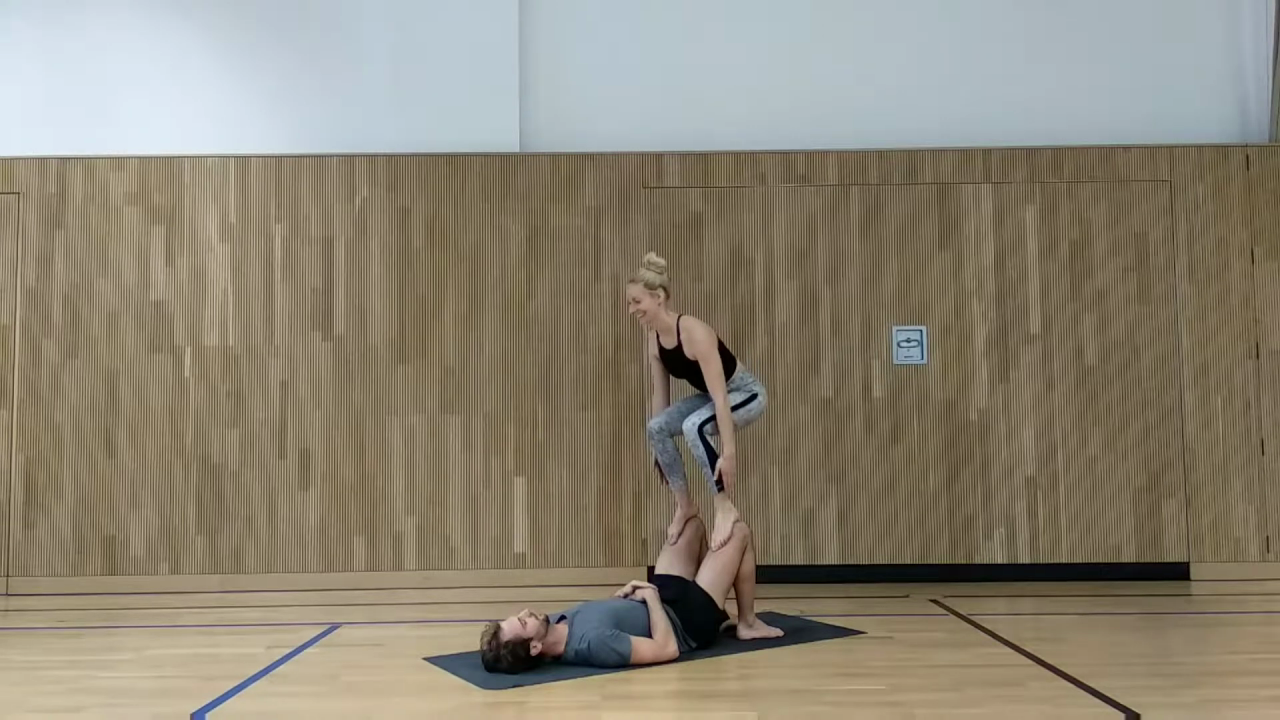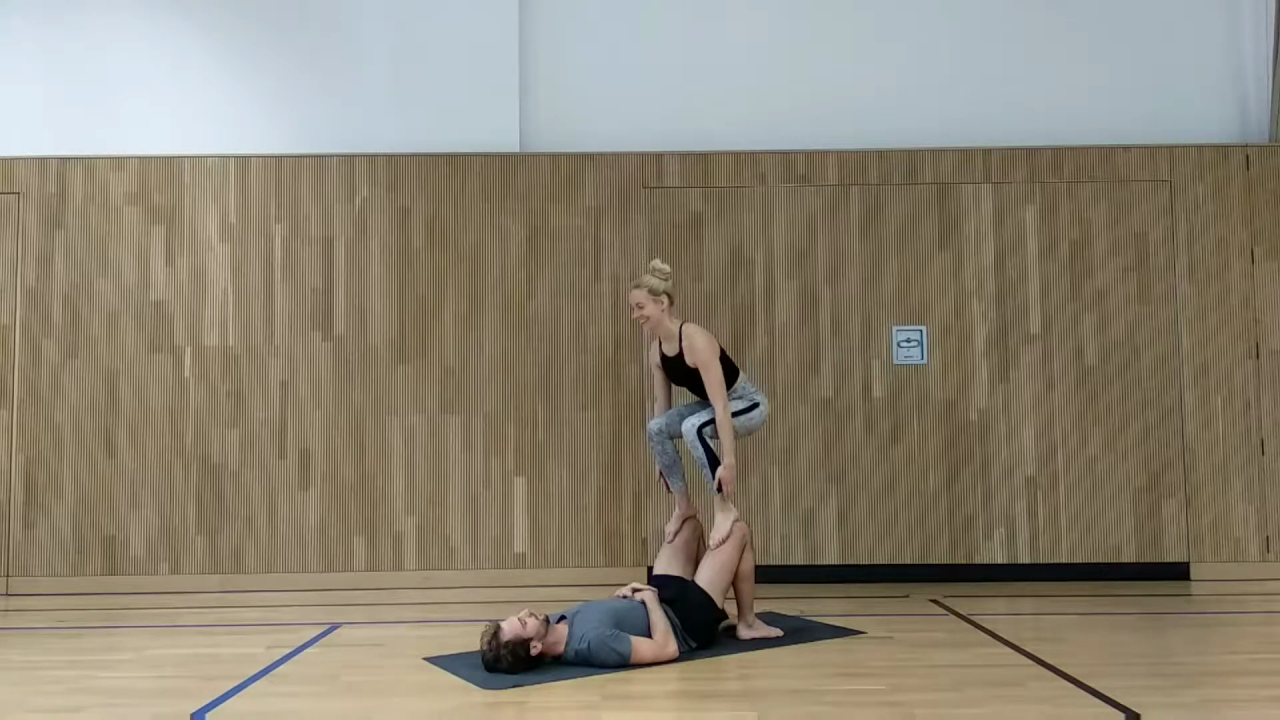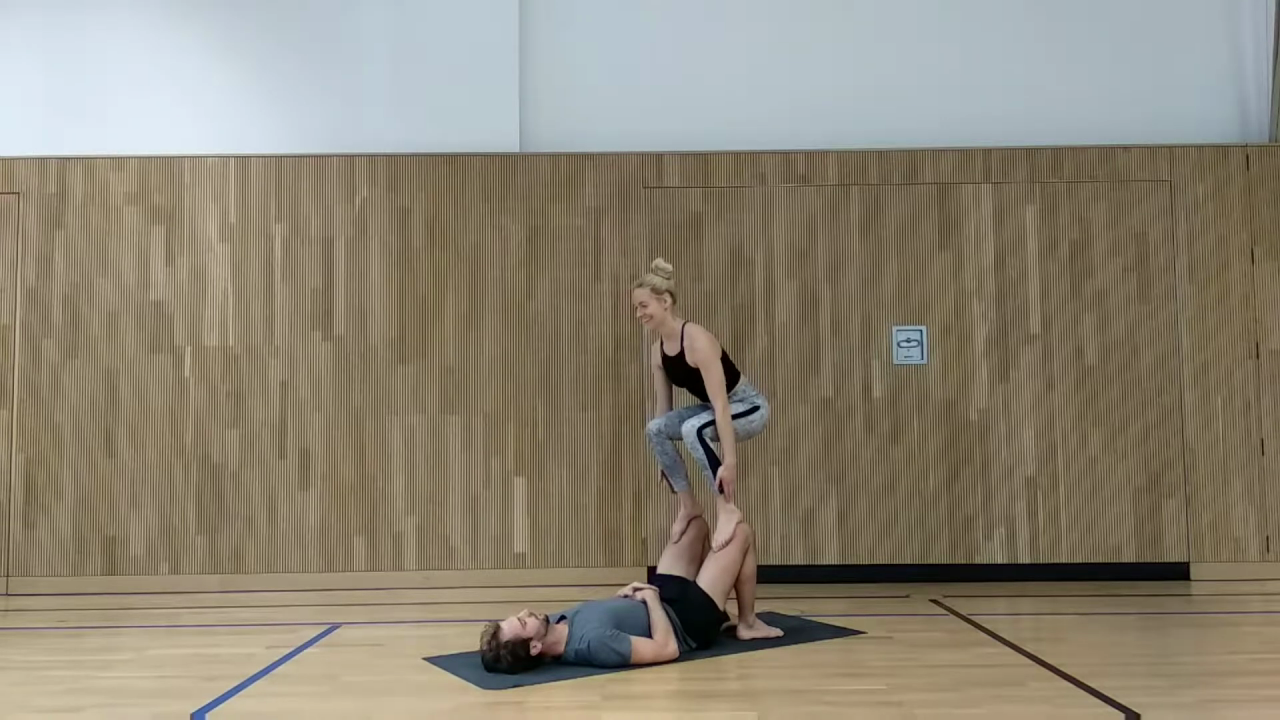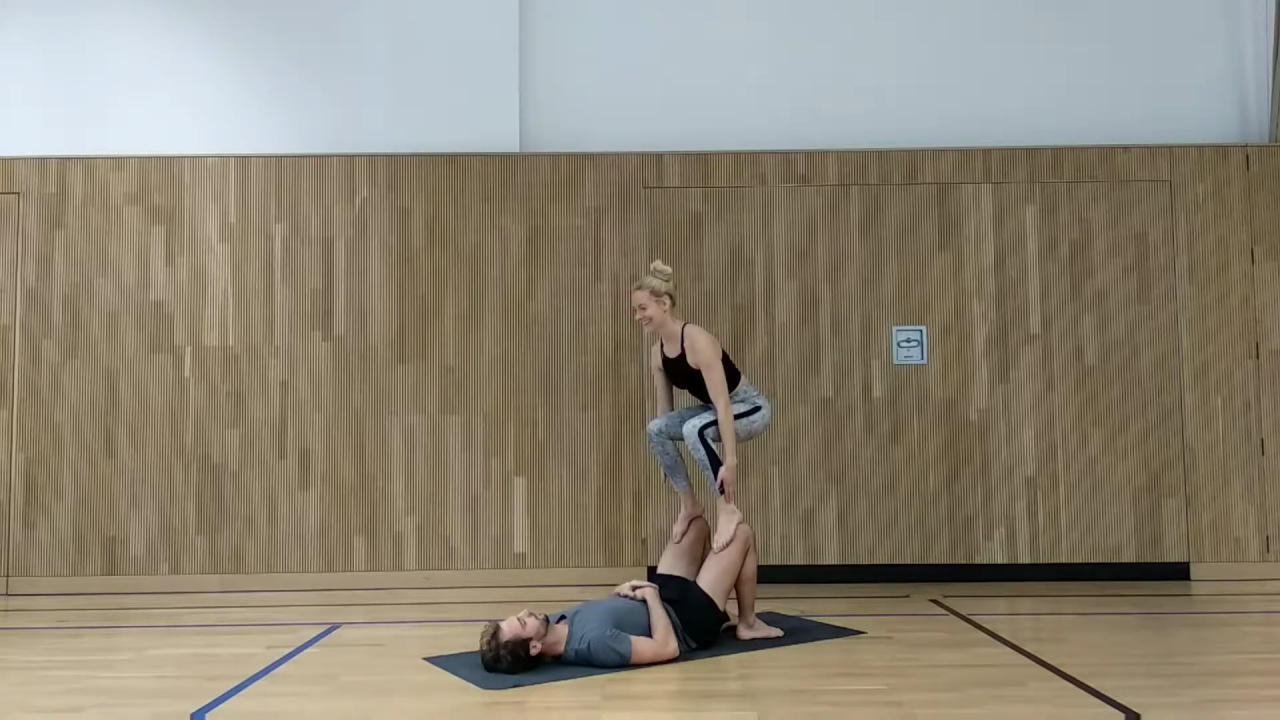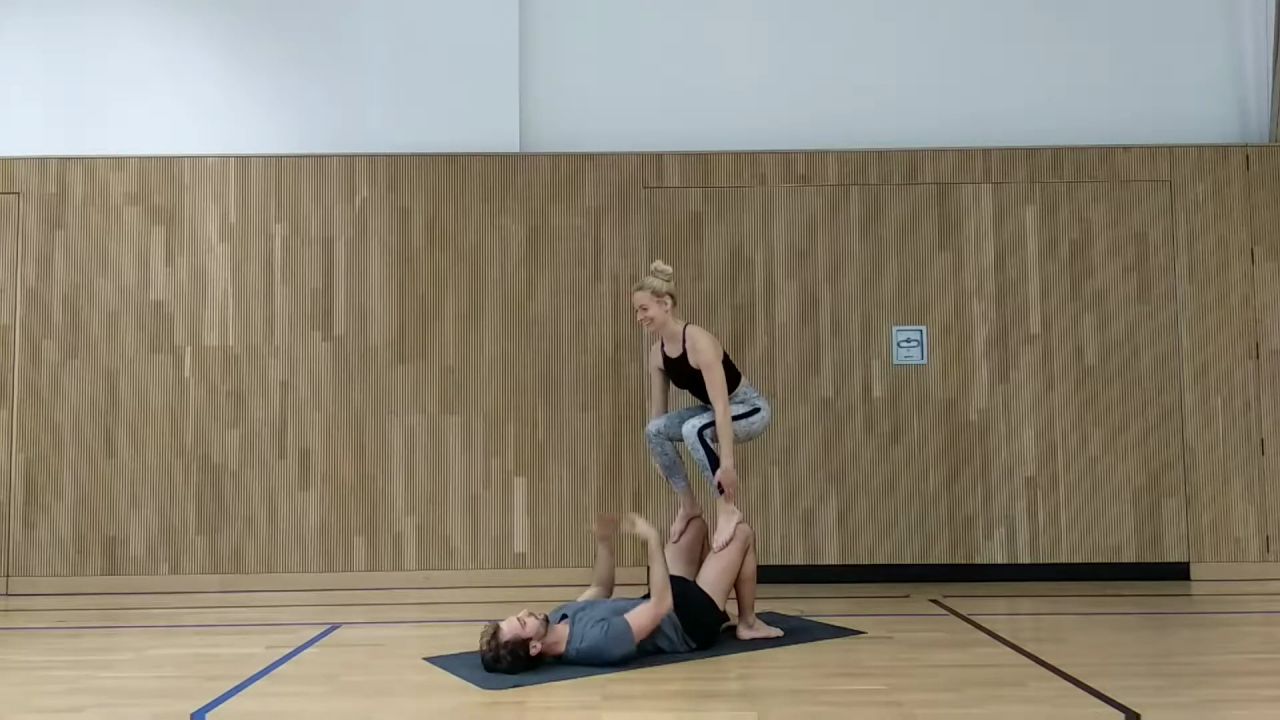
dt=0.3s
person 1, frame 1
left shoulder: (553, 626)
right shoulder: (592, 643)
right elbow: (668, 649)
left wrist: (620, 595)
right wrist: (652, 598)
left hip: (664, 605)
right hip: (688, 623)
left knee: (694, 524)
right knee: (739, 532)
left ankle: (716, 611)
right ankle: (748, 624)
person 1, frame 2
left shoulder: (555, 624)
right shoulder: (591, 643)
right elbow: (667, 648)
left wrist: (619, 596)
right wrist: (649, 599)
left hip: (664, 604)
right hip: (688, 623)
left knee: (691, 525)
right knee: (738, 531)
left ankle: (718, 615)
right ankle: (747, 624)
person 1, frame 3
left shoulder: (556, 625)
right shoulder: (591, 643)
right elbow: (668, 649)
left wrist: (620, 596)
right wrist: (651, 599)
left hip: (665, 604)
right hip: (689, 623)
left knee: (697, 525)
right knee: (742, 533)
left ankle: (718, 612)
right ankle: (748, 625)
person 1, frame 4
left shoulder: (556, 623)
right shoulder: (592, 644)
right elbow: (669, 648)
left wrist: (619, 593)
right wrist: (650, 596)
left hip: (665, 603)
right hip: (689, 623)
left knee: (698, 524)
right knee: (742, 533)
left ankle: (720, 612)
right ankle: (748, 624)
person 1, frame 5
left shoulder: (558, 620)
right shoulder: (595, 642)
left elbow: (598, 592)
right elbow: (662, 606)
left wrist: (603, 542)
right wrist: (653, 540)
left hip: (663, 604)
right hip: (689, 624)
left knee: (696, 525)
right knee: (742, 533)
left ankle: (719, 612)
right ankle: (748, 624)
person 2, frame 1
left shoulder: (694, 332)
right shoulder: (654, 342)
left elbow: (720, 397)
right elbow: (659, 396)
left wrist: (729, 452)
right wrist: (660, 452)
left hip: (746, 393)
right hip: (713, 396)
left knee: (693, 426)
right knee: (656, 427)
left ankle: (724, 508)
right ankle: (684, 506)
person 2, frame 2
left shoulder: (695, 340)
right shoulder: (656, 350)
left elbow: (721, 406)
right elbow: (661, 405)
left wrist: (729, 461)
right wrist: (663, 460)
left hip: (749, 404)
right hip: (712, 405)
left knee: (692, 427)
right knee: (655, 428)
left ankle: (724, 508)
right ankle: (682, 505)
person 2, frame 3
left shoulder: (697, 340)
right shoulder: (658, 350)
left elbow: (721, 405)
right elbow: (662, 407)
left wrist: (729, 461)
right wrist: (667, 463)
left hip: (749, 407)
right hip: (714, 409)
left knee: (692, 429)
right knee: (655, 429)
left ankle: (727, 509)
right ankle: (688, 505)
person 2, frame 4
left shoulder: (697, 341)
right shoulder: (657, 353)
left elbow: (723, 405)
right elbow: (664, 409)
left wrist: (730, 461)
right wrist: (669, 464)
left hip: (750, 408)
right hip: (714, 410)
left knee: (694, 429)
right knee: (656, 429)
left ankle: (727, 510)
right ankle: (689, 505)
person 2, frame 5
left shoulder: (699, 342)
right shoulder: (656, 353)
left elbow: (722, 406)
right elbow: (658, 409)
left wrist: (727, 462)
right wrist: (660, 460)
left hip: (750, 408)
right hip: (714, 411)
left knee: (693, 429)
right knee: (655, 430)
left ankle: (727, 509)
right ankle: (688, 505)
